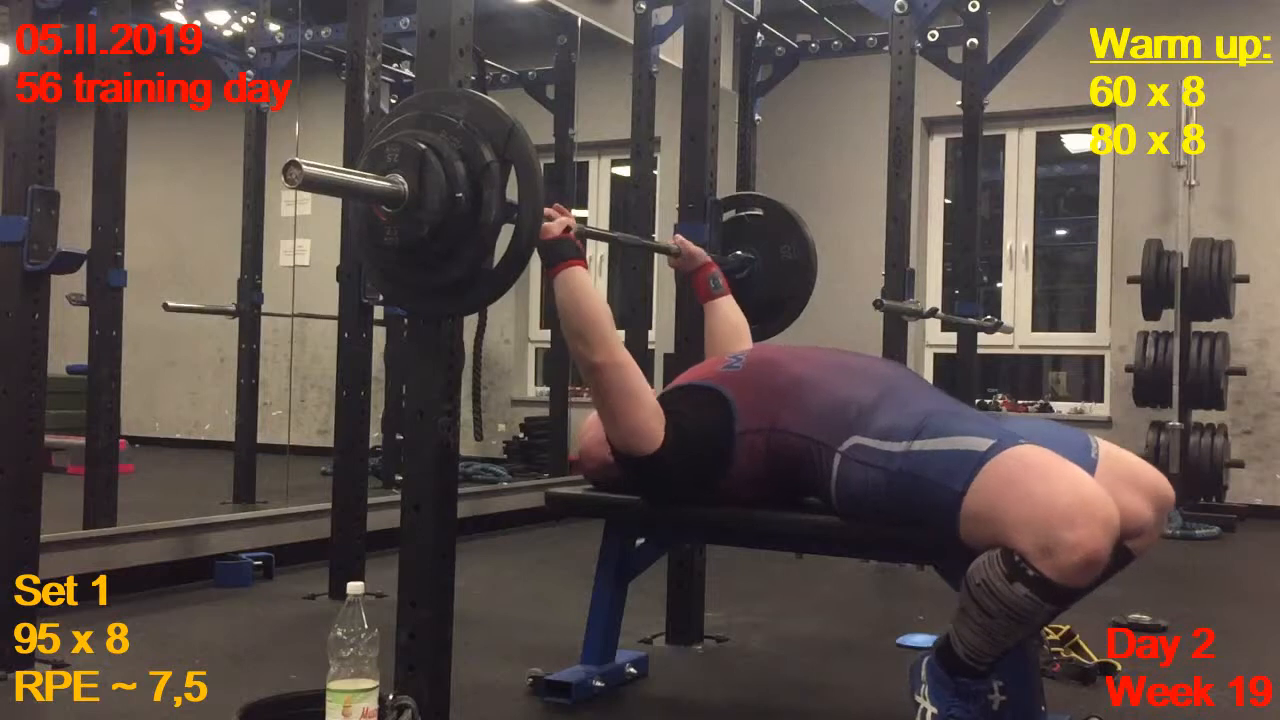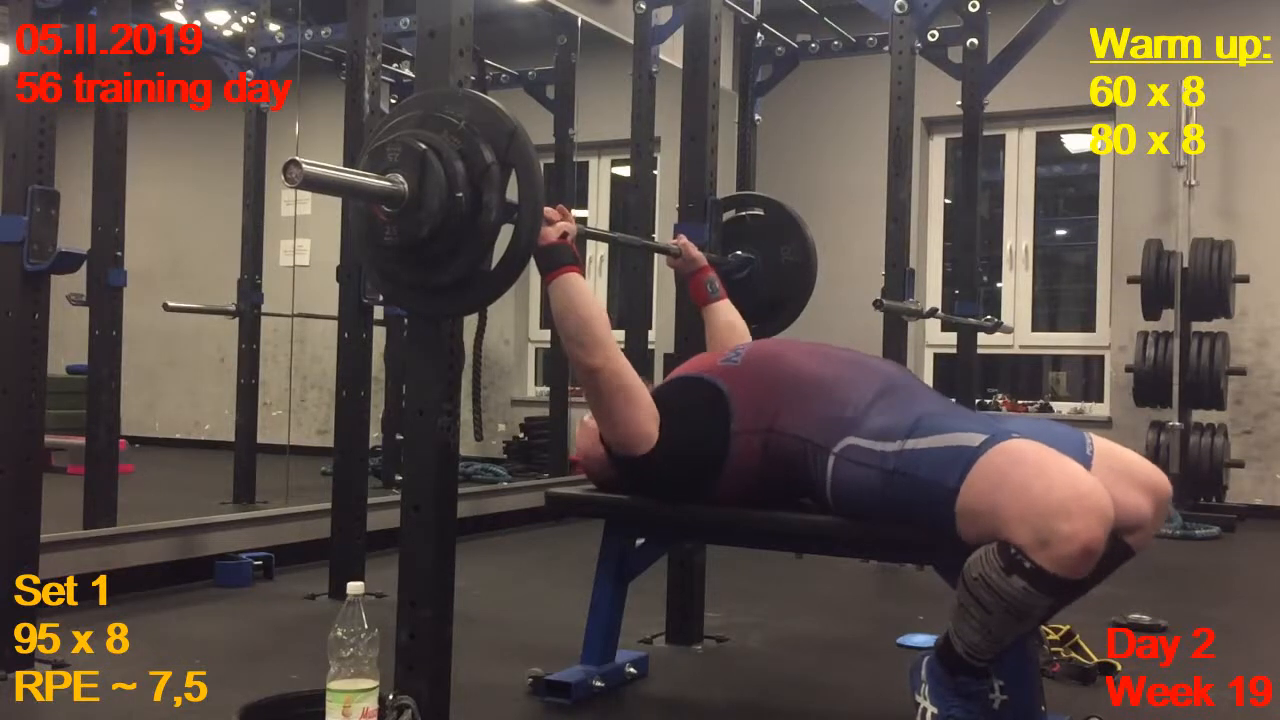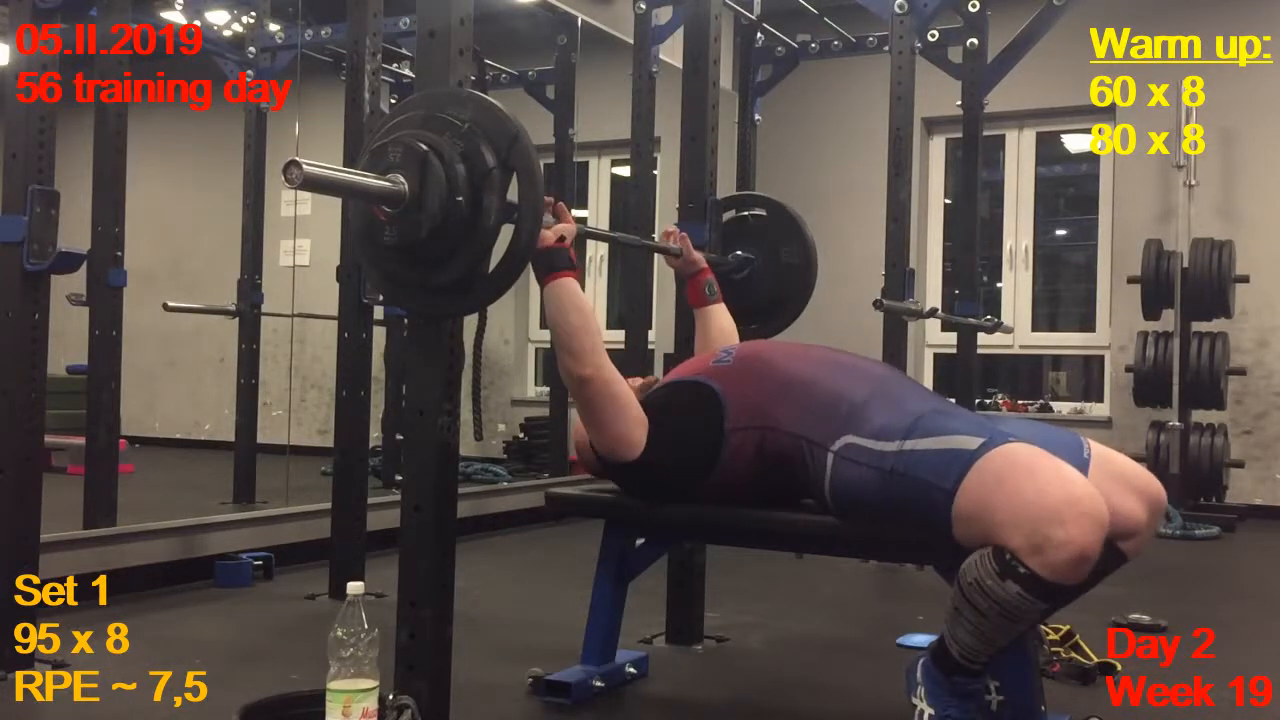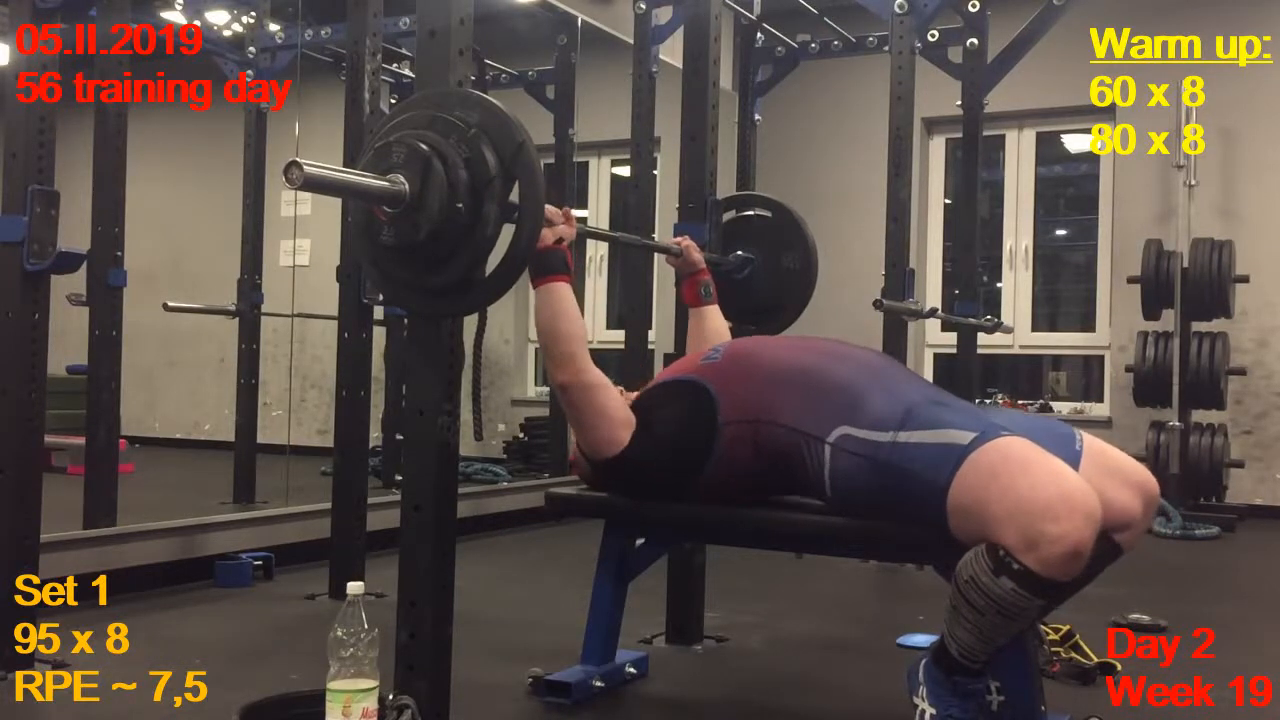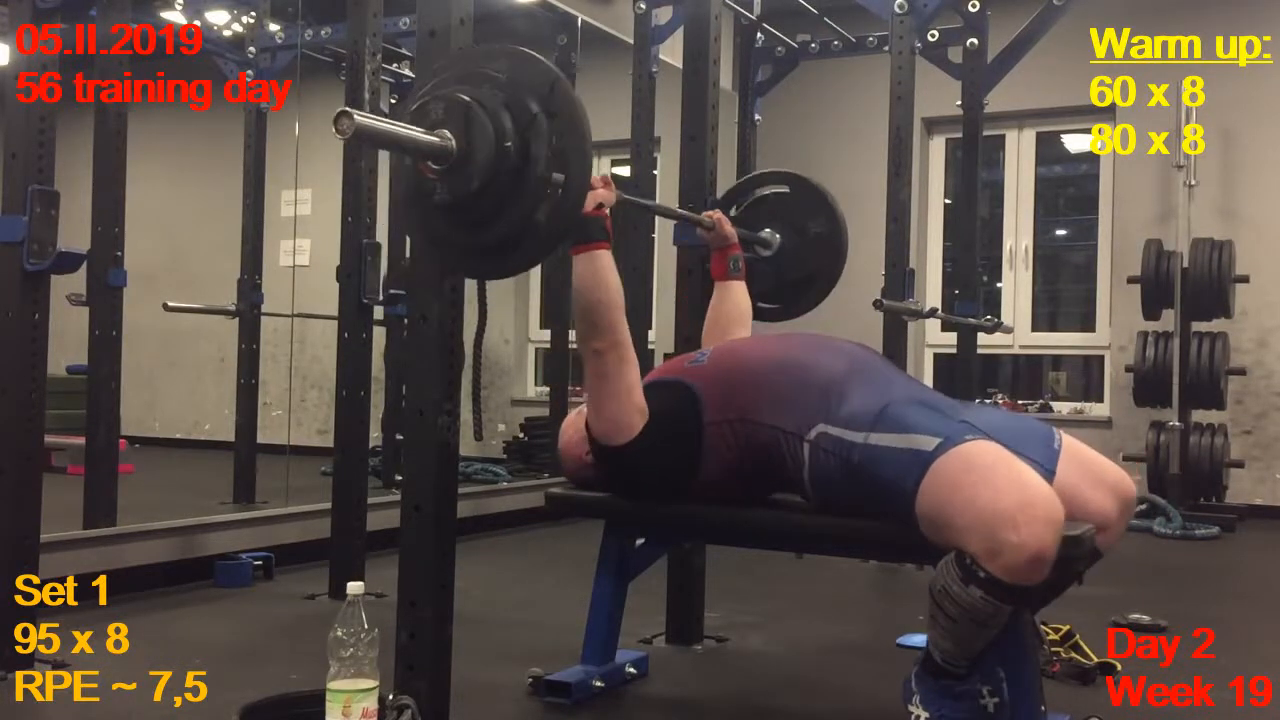
dt=1s
person 1, frame 1
left shoulder: (696, 413)
right shoulder: (663, 451)
left elbow: (738, 361)
right elbow: (601, 358)
left wrist: (703, 270)
right wrist: (562, 256)
left knee: (1145, 502)
right knee: (1080, 527)
left ankle: (991, 638)
person 1, frame 2
left shoulder: (687, 413)
right shoulder: (660, 450)
left elbow: (738, 358)
right elbow: (597, 360)
left wrist: (700, 275)
right wrist: (558, 262)
left knee: (1143, 497)
right knee: (1076, 518)
left ankle: (988, 638)
person 1, frame 3
left shoulder: (681, 412)
right shoulder: (653, 452)
left elbow: (724, 369)
right elbow: (586, 368)
left wrist: (697, 276)
right wrist: (555, 265)
left knee: (1138, 504)
right knee: (1068, 525)
left ankle: (986, 639)
person 1, frame 4
left shoulder: (675, 416)
right shoulder: (642, 452)
left elbow: (715, 368)
right elbow: (572, 374)
left wrist: (696, 279)
right wrist: (549, 263)
left knee: (1131, 500)
right knee: (1063, 522)
left ankle: (991, 641)
person 1, frame 5
left shoulder: (676, 408)
right shoulder: (639, 450)
left elbow: (727, 348)
right elbow: (603, 344)
left wrist: (726, 253)
right wrist: (589, 230)
left knee: (1110, 502)
right knee: (1027, 528)
left ankle: (975, 644)
